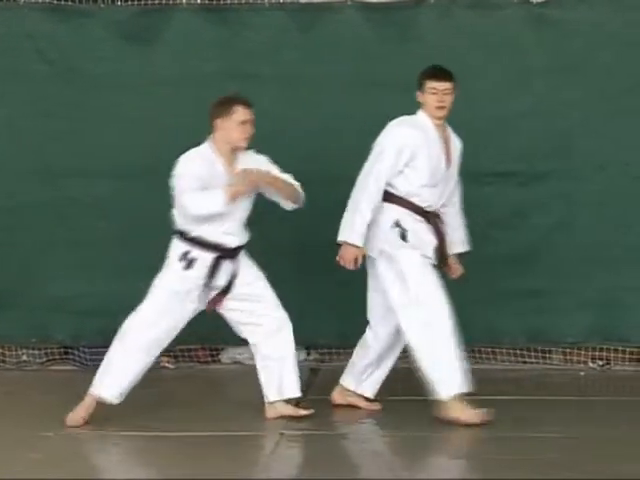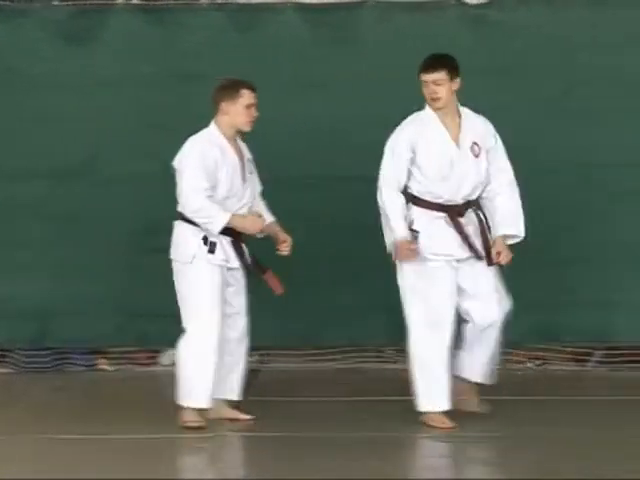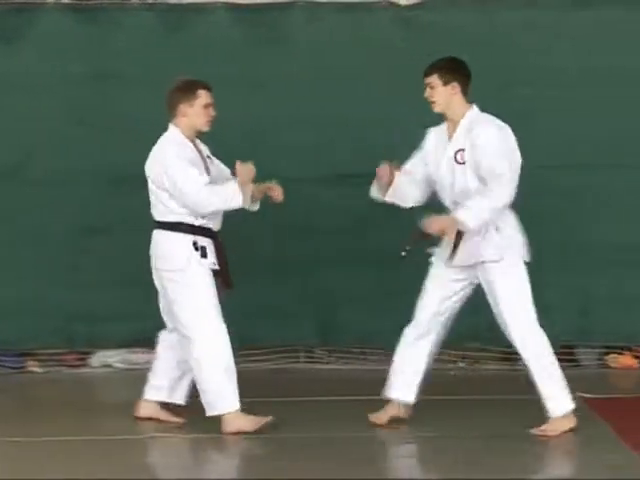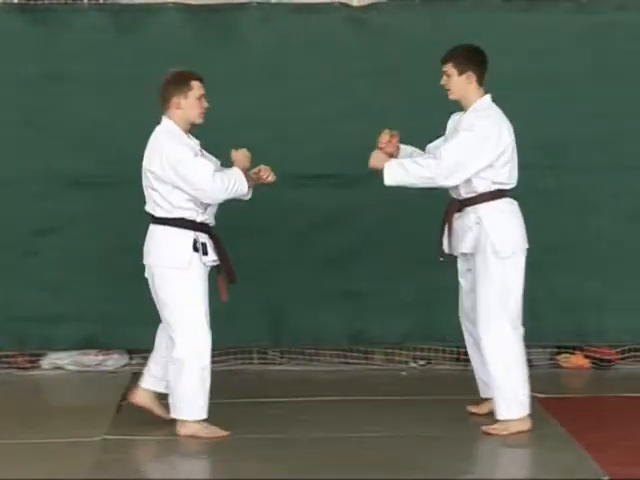
dt=0.4s
person 1, frame 1
left shoulder: (453, 141)
right shoulder: (402, 131)
left elbow: (450, 199)
right elbow: (369, 184)
left wrist: (453, 250)
right wrist: (352, 238)
left hip: (421, 234)
right hip: (396, 231)
left knee: (390, 319)
right knee: (430, 311)
left ankle: (350, 387)
right ankle: (450, 399)
person 1, frame 2
left shoulder: (481, 128)
right shoulder: (410, 130)
left elbow: (499, 184)
right elbow: (388, 187)
left wrist: (502, 234)
right wrist: (398, 236)
left hip: (466, 230)
right hip: (424, 233)
left knee: (491, 308)
right knee: (431, 320)
left ankle: (468, 376)
right ankle: (432, 404)
person 1, frame 3
left shoulder: (490, 131)
right shoulder: (435, 138)
left elbow: (501, 186)
right elbow: (415, 185)
left wrist: (458, 218)
right wrist: (390, 180)
left hip: (494, 242)
right hip: (453, 243)
left knee: (521, 327)
right knee: (424, 321)
left ankle: (562, 411)
right ankle: (397, 400)
person 1, frame 4
left shoulder: (488, 124)
right shoulder: (461, 121)
left elbow: (445, 169)
right elbow: (432, 158)
left wrist: (387, 165)
right wrist: (398, 152)
left hip: (494, 227)
right hip: (471, 228)
left knee: (497, 322)
right knee: (475, 319)
left ankle: (516, 413)
right ankle: (497, 394)
person 2, frame 1
left shoulder: (253, 162)
right shoulder: (192, 163)
left elbow: (295, 196)
right elbow: (195, 206)
left wrist: (273, 181)
right wrist: (238, 188)
left hip: (234, 263)
right hip: (190, 261)
left knee: (274, 324)
right knee: (146, 327)
left ankle: (277, 400)
right ankle: (96, 398)
person 2, frame 2
left shoulder: (241, 150)
right shoulder: (200, 147)
left elbow: (252, 199)
right elbow: (194, 203)
left wrist: (275, 230)
right wrist: (239, 222)
left hip: (229, 248)
right hip: (199, 246)
left knee: (233, 327)
right knee: (202, 326)
left ankle: (219, 400)
right ankle: (191, 405)
person 2, frame 3
left shoulder: (197, 149)
right shoulder: (169, 152)
left elbow: (226, 189)
right elbow: (202, 200)
left wrist: (260, 190)
right wrist: (242, 184)
left hip: (195, 250)
right hip: (179, 250)
left knee: (181, 331)
right knee: (208, 333)
left ankle: (151, 402)
right ankle: (230, 414)
person 2, frame 4
left shoulder: (182, 142)
right shoulder: (168, 146)
left elbow: (215, 181)
right elbow: (213, 187)
left wrist: (253, 175)
right wrist: (240, 168)
left hip: (183, 246)
right hip: (175, 246)
left knee: (180, 327)
right knee: (192, 334)
left ankle: (147, 390)
right ankle: (189, 419)
